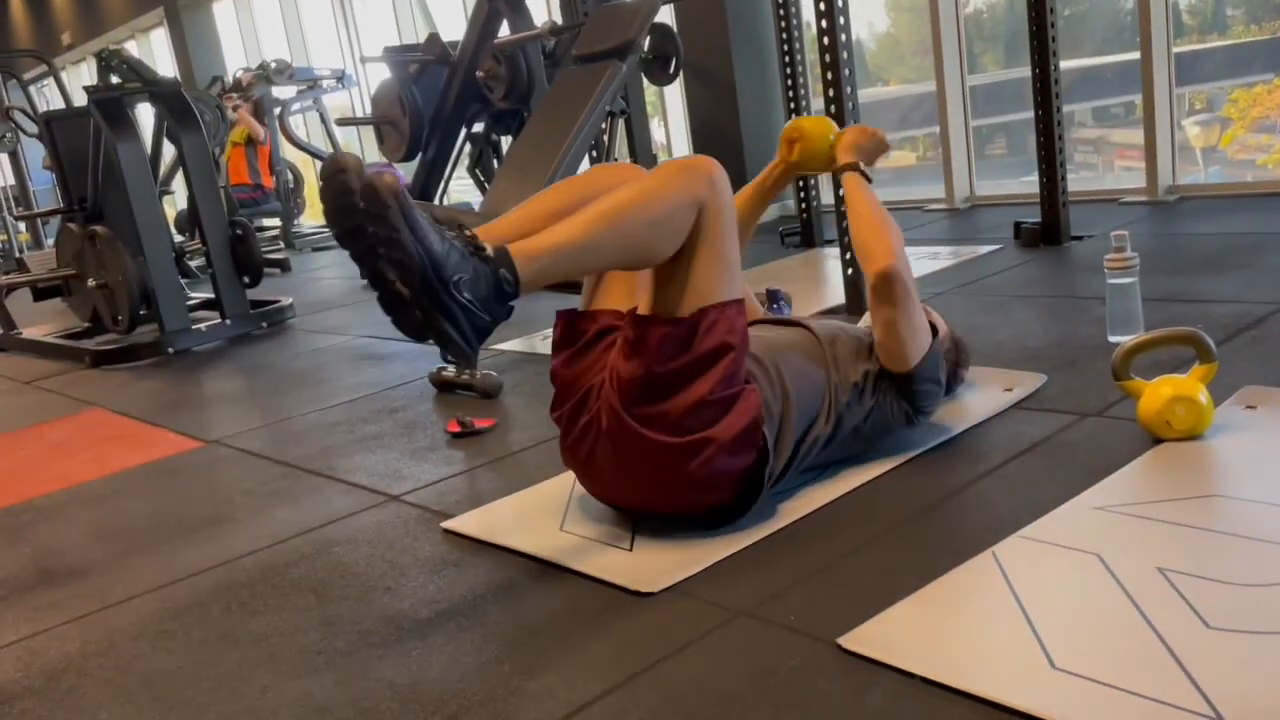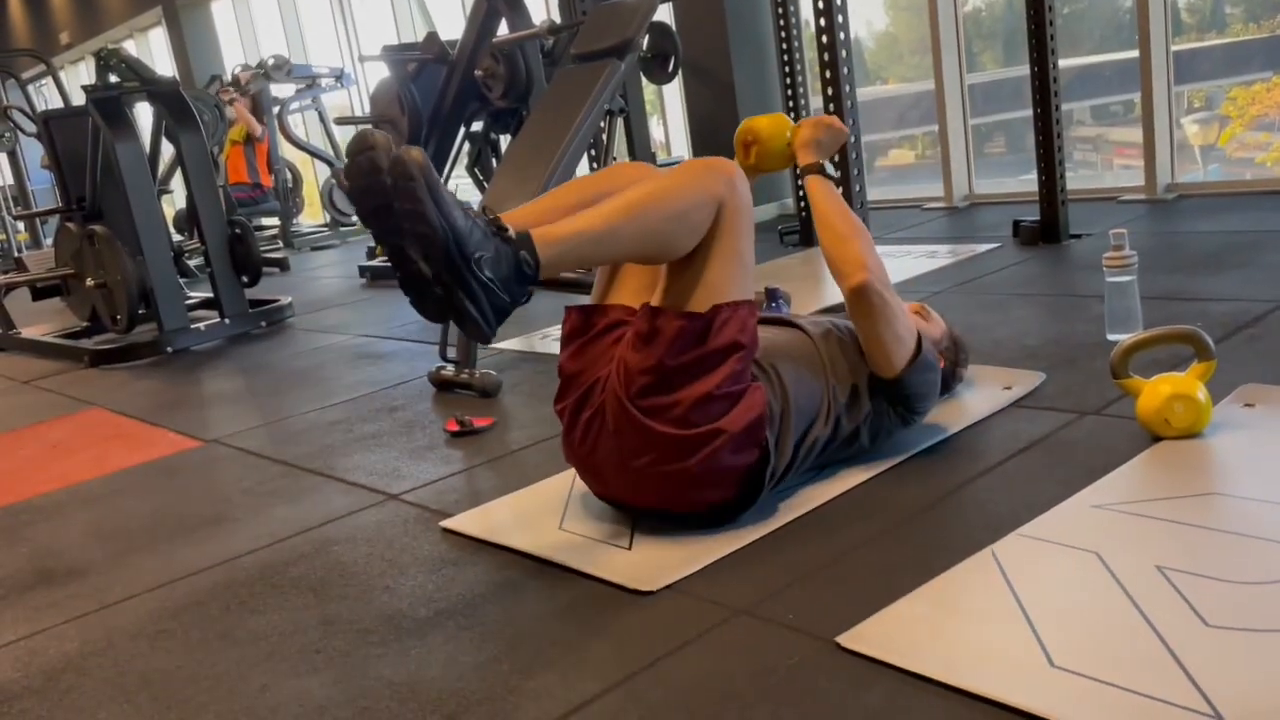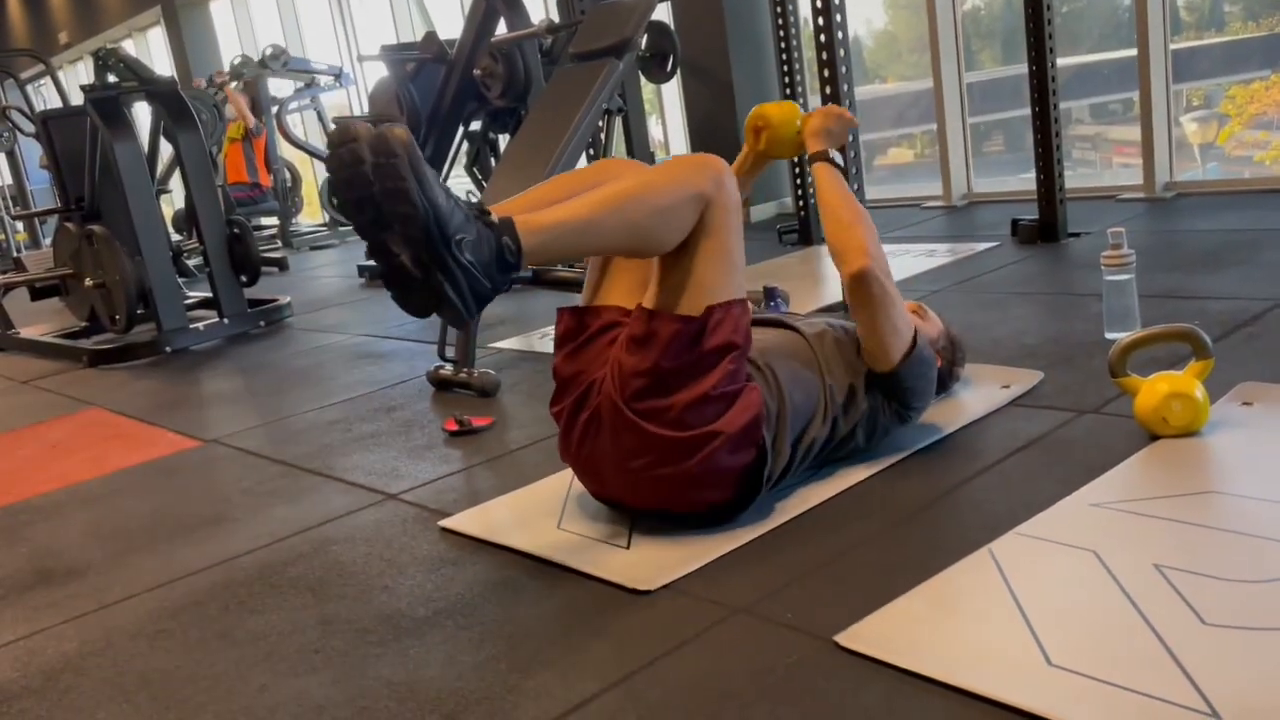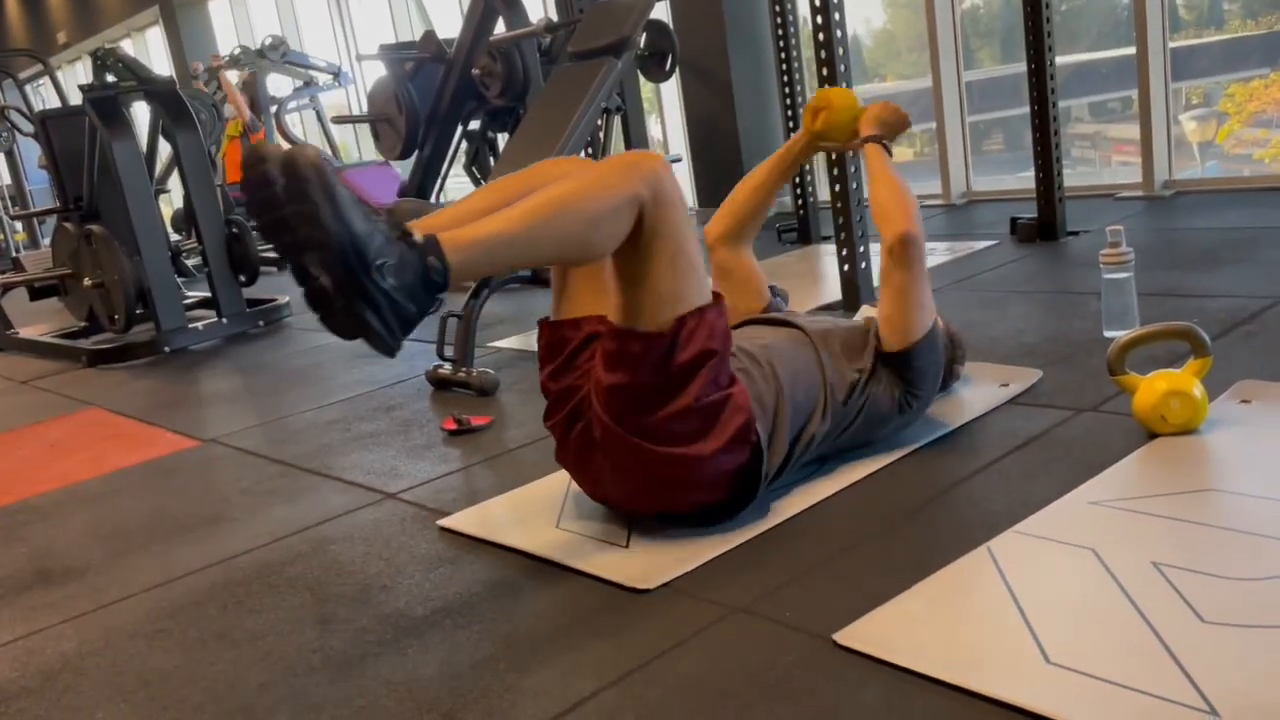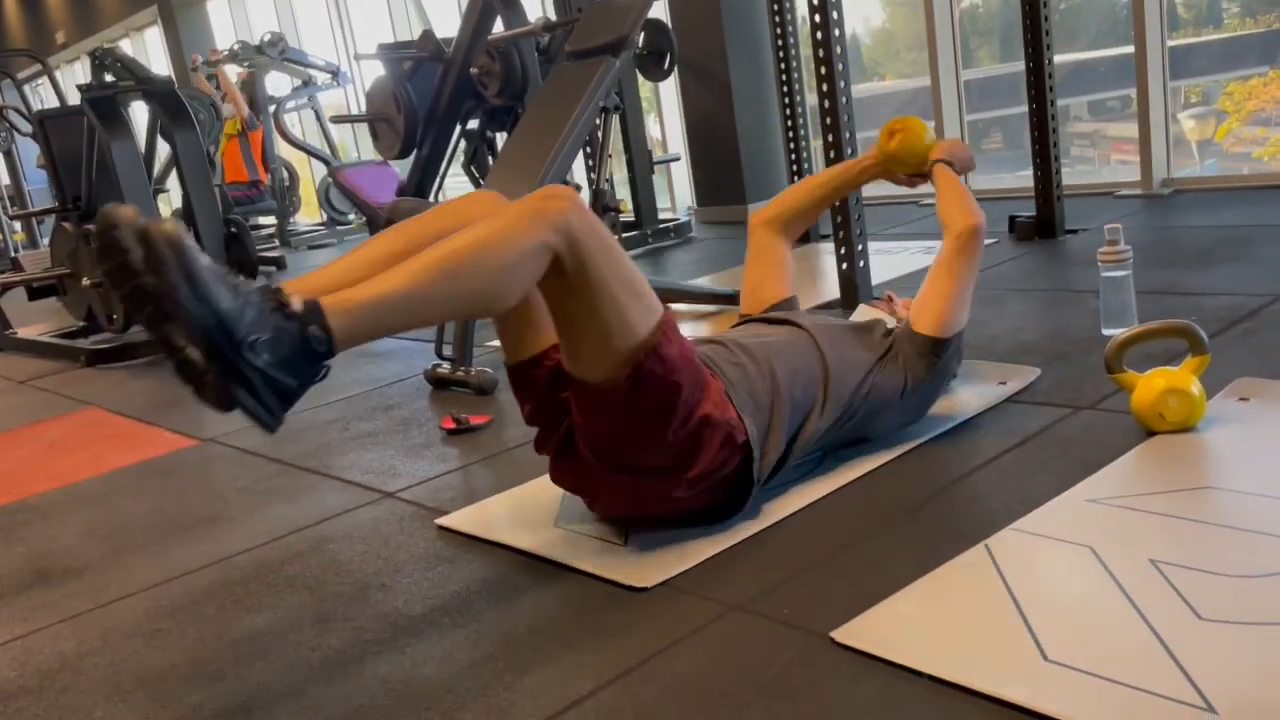
dt=0.2s
person 1, frame 1
left shoulder: (908, 381)
right shoulder: (799, 337)
left elbow: (890, 274)
right elbow: (711, 251)
left wrist: (853, 172)
right wrist: (784, 169)
left hip: (694, 448)
right hip: (601, 426)
left knee: (697, 178)
right knee: (625, 181)
left ankle: (482, 287)
right ankle: (463, 267)
person 1, frame 2
left shoulder: (906, 382)
right shoulder: (796, 337)
left elbow: (864, 283)
right elbow: (716, 254)
left wrist: (811, 167)
right wrist: (753, 168)
left hip: (691, 444)
right hip: (604, 426)
left knee: (713, 183)
right knee: (641, 180)
left ankle: (500, 266)
right ankle: (481, 255)
person 1, frame 3
left shoulder: (900, 381)
right shoulder: (793, 338)
left elbow: (864, 272)
right elbow: (713, 257)
left wrist: (820, 156)
right wrist: (754, 157)
left hip: (692, 443)
right hip: (601, 427)
left knee: (701, 178)
right knee: (628, 173)
left ankle: (483, 257)
right ankle: (461, 248)
person 1, frame 4
left shoulder: (899, 375)
right shoulder: (801, 336)
left elbow: (905, 246)
right elbow: (728, 231)
left wrist: (870, 145)
right wrist: (804, 145)
left hip: (692, 443)
right hip: (598, 427)
left knee: (644, 172)
right knee: (571, 173)
left ankle: (409, 278)
right ankle: (389, 255)
person 1, frame 5
left shoulder: (903, 373)
right shoulder: (795, 327)
left elbow: (962, 245)
right elbow: (769, 221)
left wrist: (942, 174)
right wrist: (870, 163)
left hip: (692, 445)
right hip: (601, 432)
left knee: (554, 213)
right knee: (481, 214)
left ankle: (291, 348)
right ankle: (266, 317)
